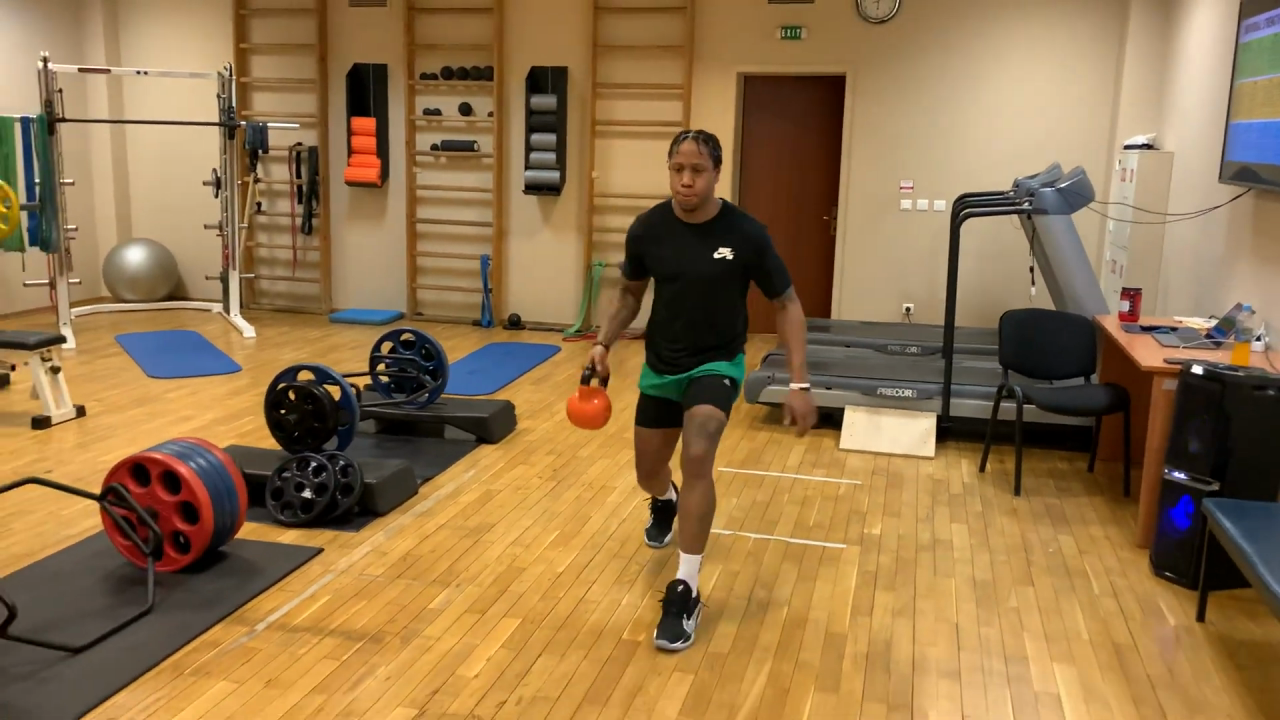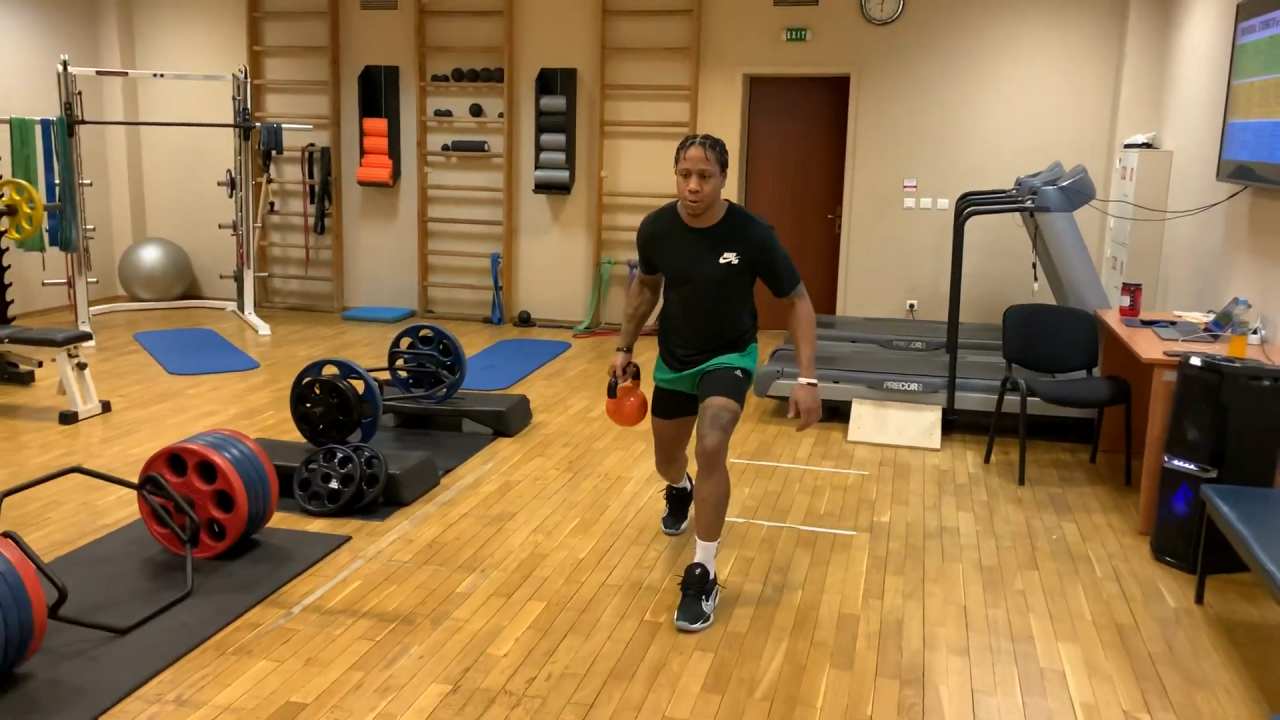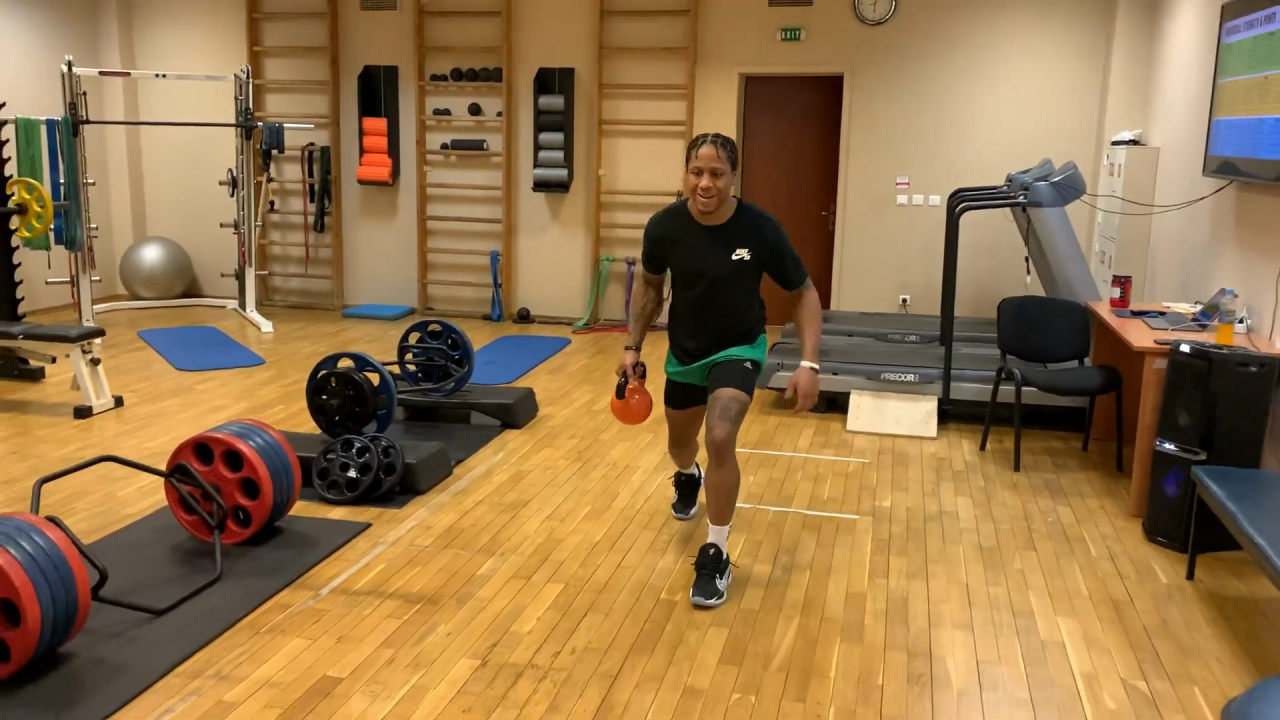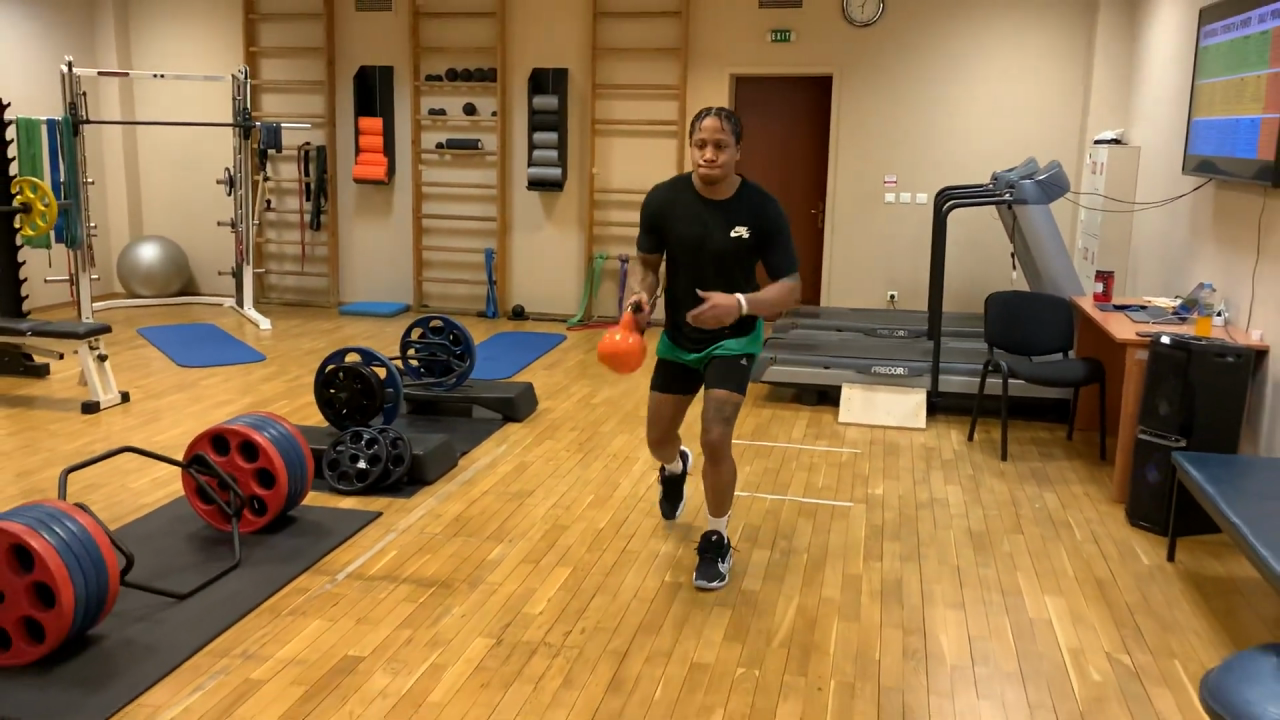
dt=0.3s
person 1, frame 1
left shoulder: (746, 234)
right shoulder: (647, 229)
left elbow: (786, 303)
right elbow: (631, 290)
left wrist: (799, 383)
right wrist: (605, 341)
left hip: (717, 365)
right hip: (660, 365)
left knee: (697, 457)
right knee: (647, 474)
left ankle: (685, 590)
right ankle: (665, 502)
person 1, frame 2
left shoulder: (752, 234)
right shoulder: (655, 229)
left elbow: (797, 301)
left wrist: (807, 379)
right wrist: (625, 347)
left hip: (729, 356)
right hip: (673, 358)
left knee: (711, 449)
right knee: (666, 460)
left ankle: (702, 573)
right ankle: (680, 491)
person 1, frame 3
left shoulder: (762, 231)
right shoulder: (663, 227)
left elbow: (804, 294)
right elbow: (650, 284)
left wrist: (808, 363)
right wrist: (632, 345)
left hip: (738, 349)
right hip: (683, 351)
left knee: (720, 440)
right knee: (680, 444)
left ankle: (715, 555)
right ankle: (689, 477)
person 1, frame 4
left shoulder: (763, 209)
right shoulder: (663, 199)
left elbow: (789, 289)
right elbow: (645, 262)
left wrist: (739, 303)
right wrist: (638, 294)
left hip: (733, 338)
right hip: (678, 337)
left knee: (715, 440)
right knee: (658, 437)
left ankle: (716, 539)
right ankle: (674, 465)
